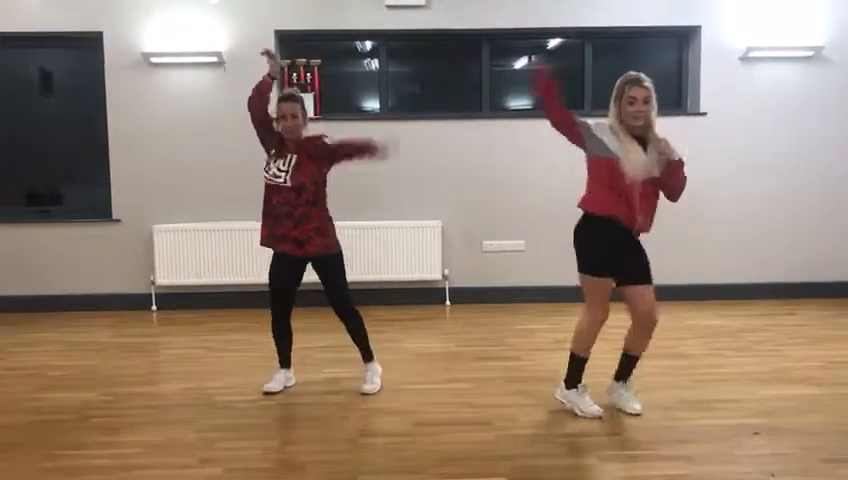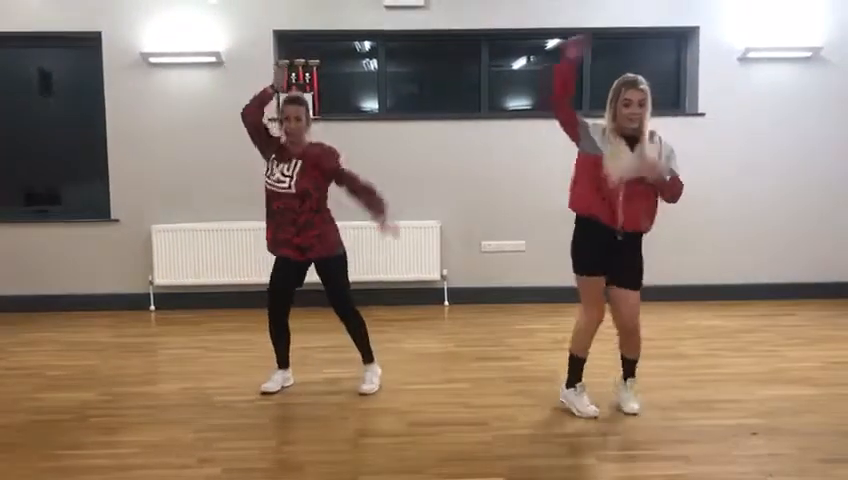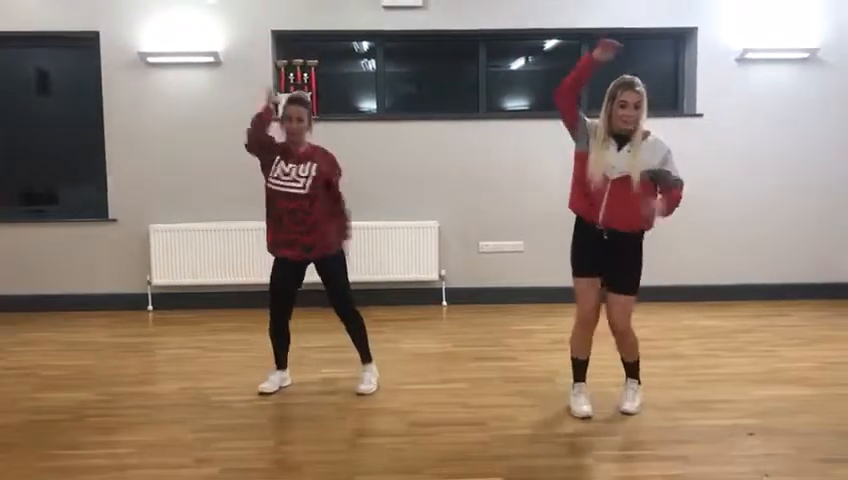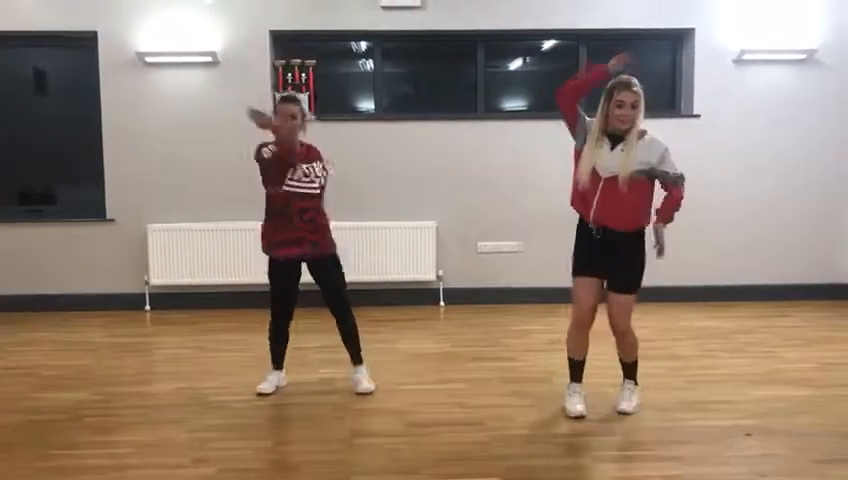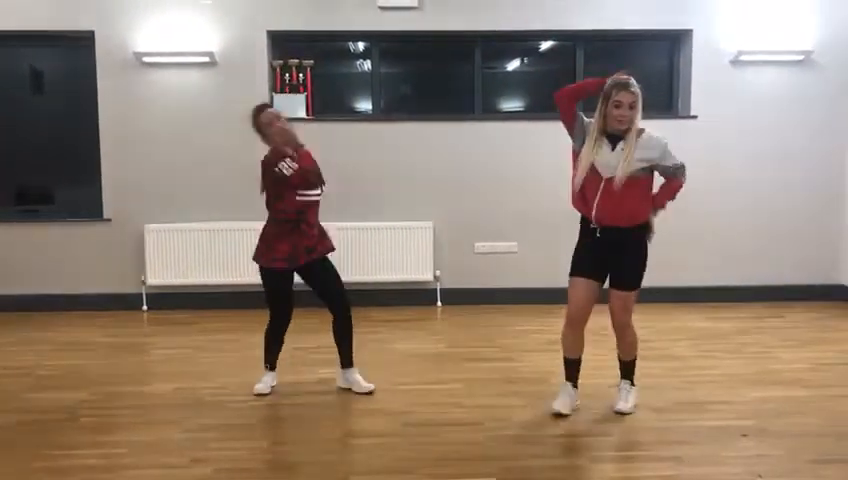
dt=0.1s
person 1, frame 1
left shoulder: (658, 146)
right shoulder: (602, 136)
left elbow: (675, 192)
right elbow: (560, 116)
left wrist: (671, 160)
right wrist: (544, 79)
left hip: (628, 237)
right hip: (597, 231)
left knee: (647, 315)
right knee: (596, 312)
left ankle: (620, 384)
right ankle: (571, 387)
person 1, frame 2
left shoulder: (658, 147)
right shoulder: (592, 135)
left elbow: (674, 190)
right elbow: (560, 101)
left wrist: (663, 180)
right wrist: (570, 61)
left hip: (628, 240)
right hip: (590, 234)
left knee: (628, 321)
right knee: (592, 312)
left ankle: (627, 383)
right ankle: (573, 387)
person 1, frame 3
left shoulder: (654, 147)
right shoulder: (589, 134)
left elbow: (675, 189)
right elbow: (564, 97)
left wrist: (662, 205)
right wrist: (593, 60)
left hip: (627, 243)
right hip: (588, 235)
left knee: (620, 324)
right knee: (586, 316)
left ankle: (633, 384)
right ankle: (579, 387)
person 1, frame 4
left shoulder: (651, 147)
right shoulder: (587, 134)
left elbow: (675, 187)
right elbow: (565, 95)
left wrist: (662, 222)
right wrist: (606, 71)
left hip: (627, 241)
right hip: (589, 235)
left knee: (619, 324)
right knee: (582, 316)
left ankle: (629, 384)
right ankle: (575, 387)
person 1, frame 5
left shoulder: (650, 144)
right shoulder: (586, 135)
left elbow: (677, 174)
right elbow: (563, 98)
left wrist: (654, 204)
right wrist: (603, 84)
left hip: (629, 241)
right hip: (591, 236)
left knee: (621, 321)
right knee: (574, 316)
left ankle: (627, 385)
right ankle: (570, 387)
person 2, frame 1
left shoulder: (318, 149)
right shoulder: (274, 146)
left elbow: (343, 147)
right elbow: (255, 109)
left wrist: (370, 147)
right wrist: (271, 76)
left hip: (320, 244)
right hip: (285, 246)
left knee: (343, 305)
right knee: (279, 310)
left ankle: (371, 366)
right ankle: (285, 371)
person 2, frame 2
left shoulder: (322, 154)
right shoulder: (273, 149)
left elbow: (353, 184)
right elbow: (249, 118)
left wrist: (378, 210)
right wrist: (271, 89)
left hip: (325, 247)
right hip: (288, 248)
left knee: (344, 308)
right knee: (276, 312)
left ankle: (371, 367)
right ankle: (283, 371)
person 2, frame 3
left shoulder: (323, 158)
right shoulder: (271, 152)
left elbow: (335, 200)
right elbow: (254, 139)
left wrist: (342, 232)
right wrist: (269, 108)
left hip: (325, 246)
right hip: (287, 250)
left knee: (345, 307)
right knee: (278, 313)
left ankle: (368, 368)
right ankle: (280, 372)
person 2, frame 4
left shoulder: (313, 153)
right shoulder: (269, 152)
right elbow: (289, 160)
right wrist: (279, 132)
left hip: (318, 242)
right hip: (282, 246)
left knee: (341, 306)
right knee: (282, 312)
left ankle: (359, 370)
right ankle: (276, 372)
person 2, frame 5
left shoulder: (301, 156)
right shoulder: (274, 162)
right elbow: (311, 177)
right wrist: (293, 146)
left hip: (311, 249)
right hip: (276, 254)
left knee: (342, 306)
right knee: (280, 317)
left ankle: (347, 372)
right ankle: (270, 372)
